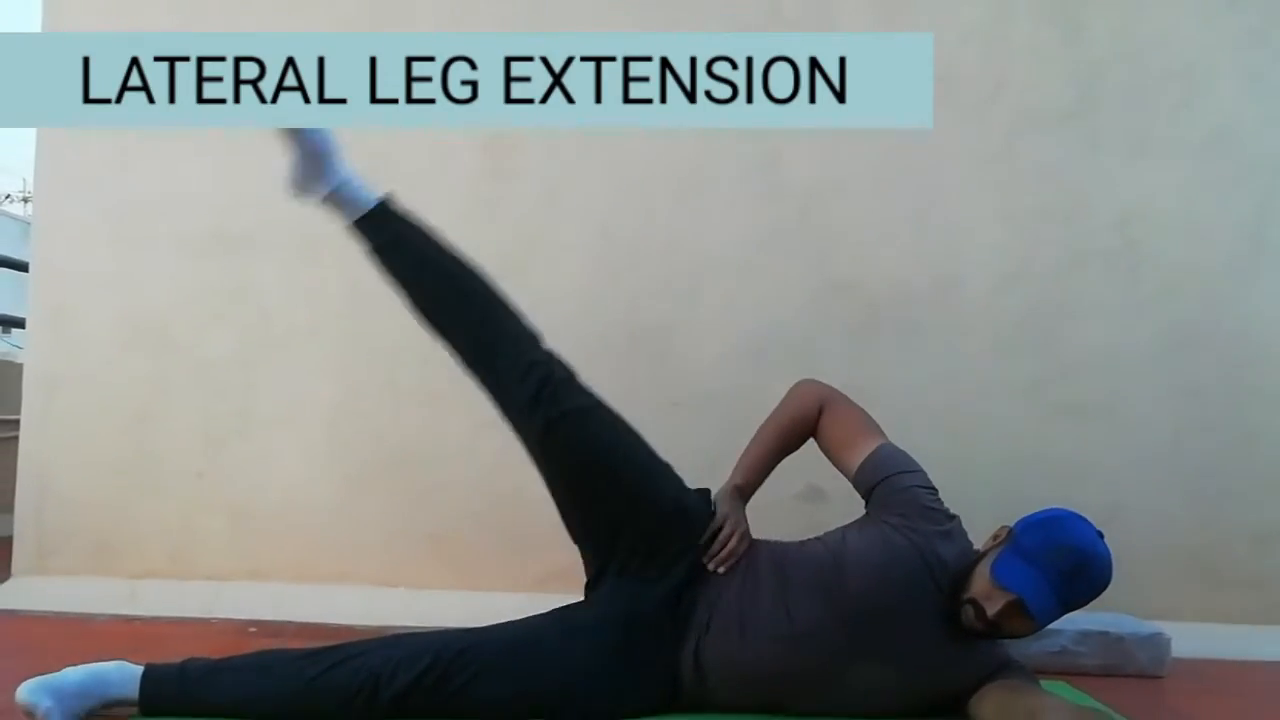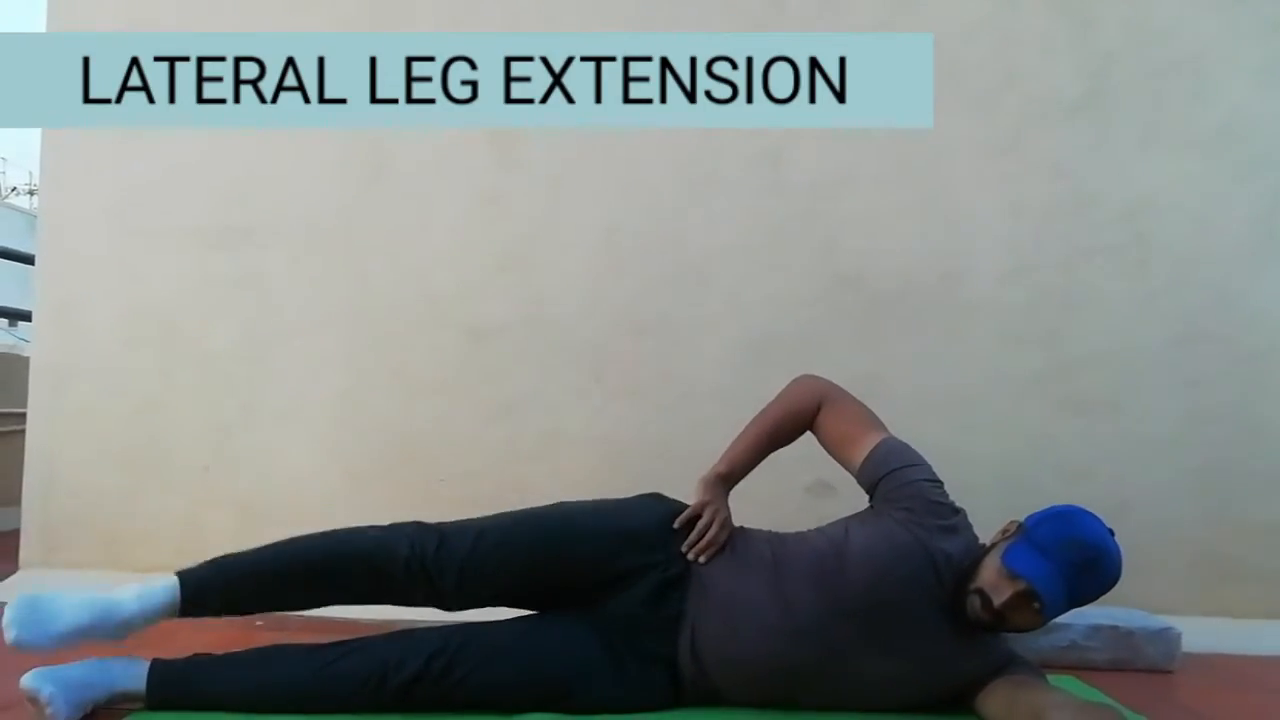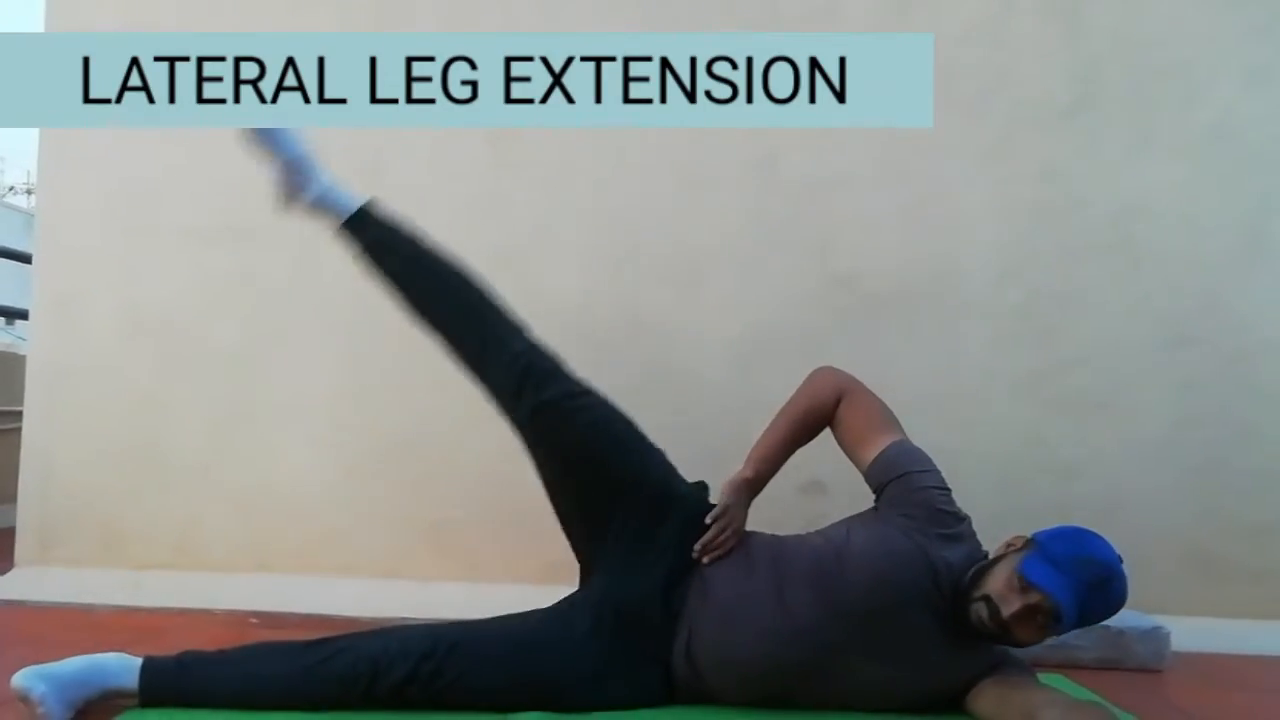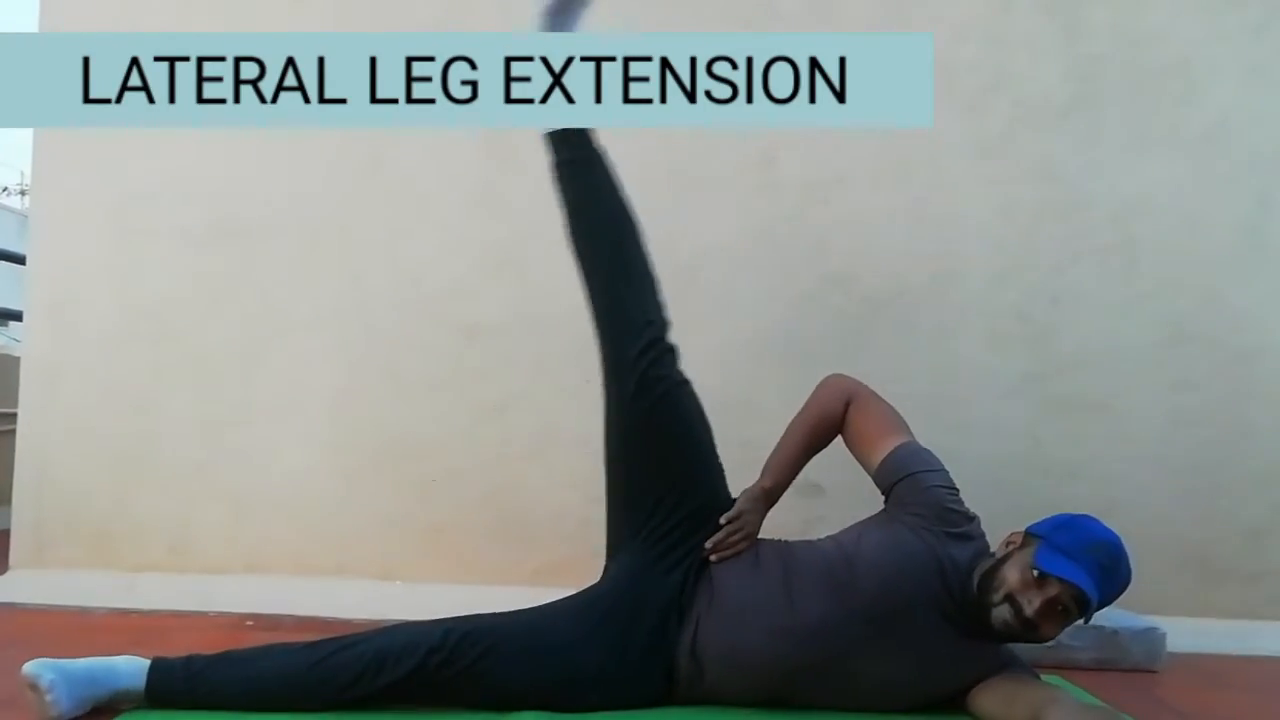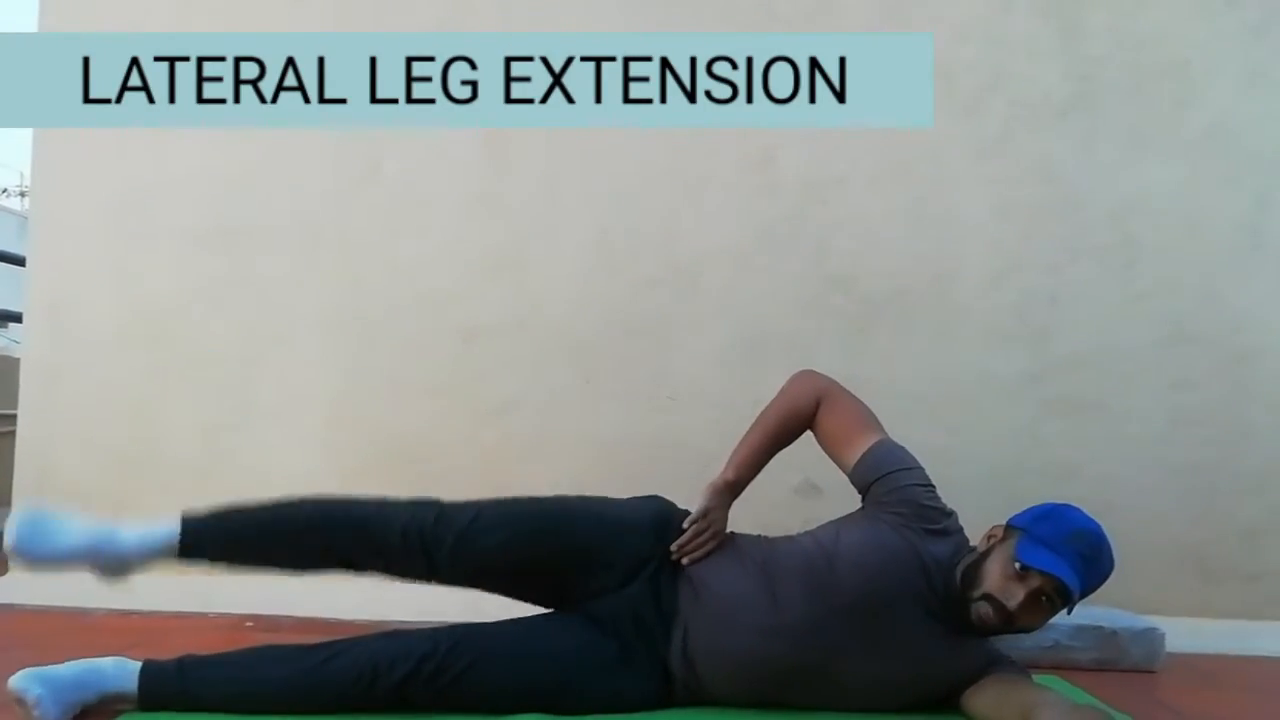
dt=0.5s
person 1, frame 1
right shoulder: (926, 532)
right elbow: (818, 397)
right wrist: (736, 495)
right hip: (673, 571)
right knee: (544, 395)
right ankle: (354, 194)
person 1, frame 2
right shoulder: (929, 511)
right elbow: (818, 392)
right wrist: (718, 482)
right hip: (655, 557)
right knee: (426, 562)
right ankle: (145, 601)
person 1, frame 3
right shoulder: (936, 524)
right elbow: (834, 386)
right wrist: (741, 492)
right hip: (665, 546)
right knee: (539, 388)
right ankle: (336, 198)
person 1, frame 4
right shoulder: (943, 523)
right elbow: (845, 394)
right wrist: (759, 496)
right hip: (680, 559)
right knee: (642, 354)
right ankle: (566, 120)
person 1, frame 5
right shoulder: (921, 516)
right elbow: (816, 388)
right wrist: (722, 493)
right hip: (651, 561)
right knee: (410, 532)
right ankle: (143, 535)
